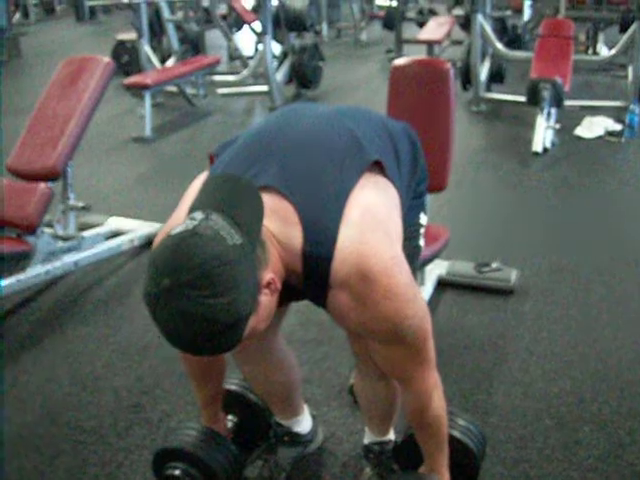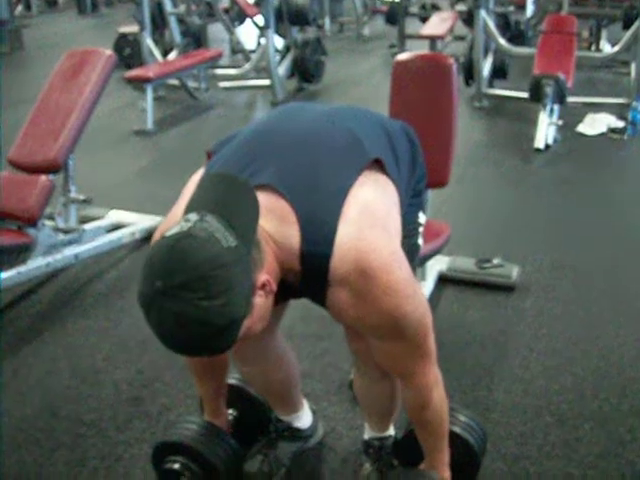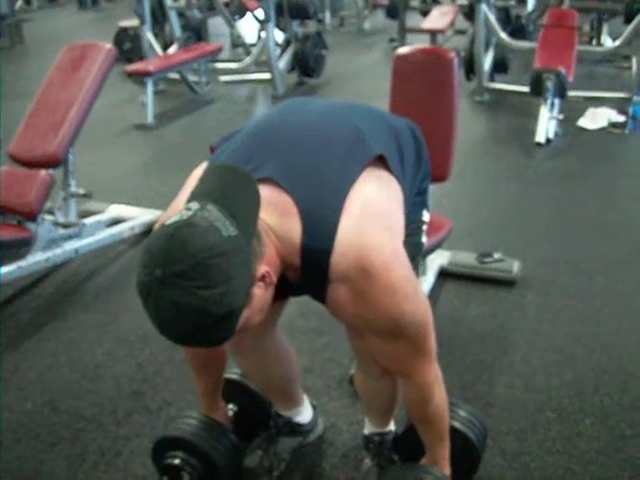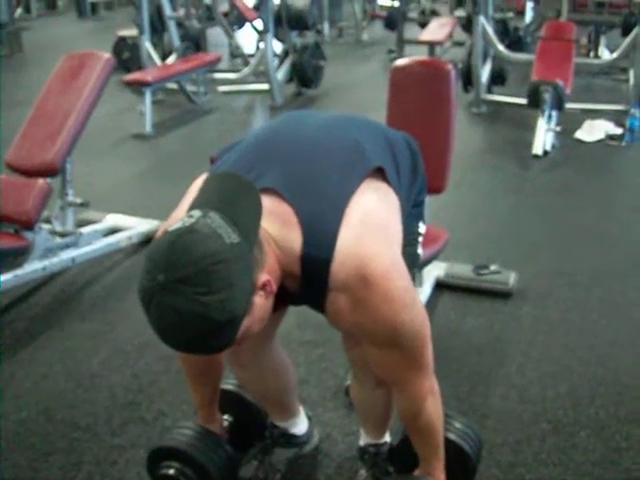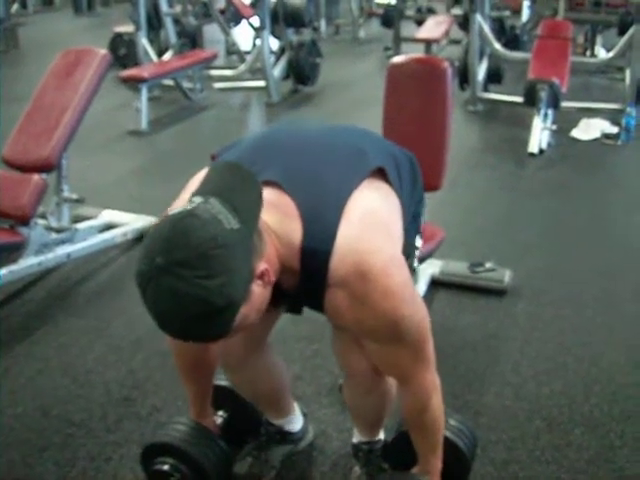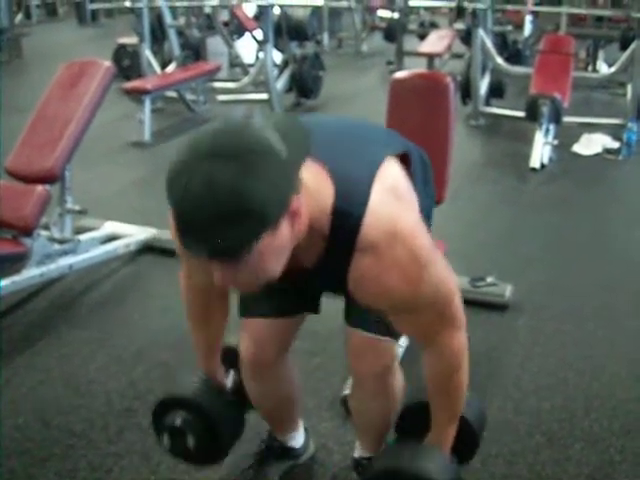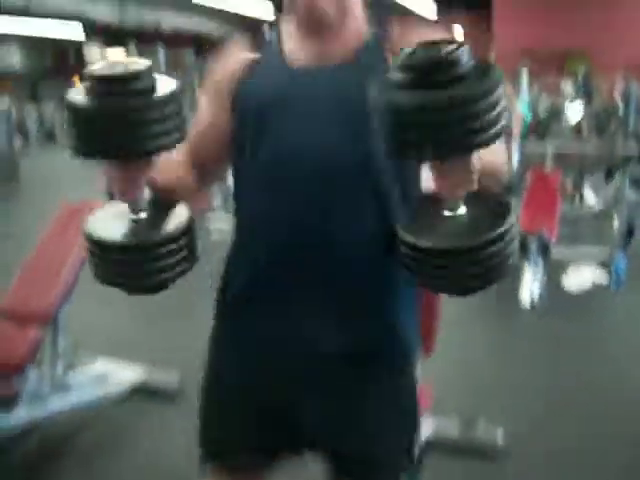
dt=0.7s
person 1, frame 1
left shoulder: (364, 274)
right shoulder: (179, 246)
left elbow: (418, 378)
right elbow: (199, 339)
right wrist: (211, 420)
left knee: (371, 347)
right knee: (249, 338)
left ankle: (380, 448)
right ankle: (295, 430)
person 1, frame 2
left shoulder: (362, 269)
right shoulder: (174, 243)
left elbow: (419, 373)
right elbow: (200, 333)
right wrist: (214, 415)
left knee: (369, 343)
right knee: (245, 336)
left ankle: (380, 444)
right ankle: (296, 426)
person 1, frame 3
left shoulder: (364, 266)
right shoulder: (179, 236)
left elbow: (419, 372)
right elbow: (200, 328)
left wrist: (438, 464)
right wrist: (212, 409)
left knee: (373, 344)
right knee: (246, 334)
left ankle: (381, 439)
right ankle: (296, 419)
person 1, frame 4
left shoulder: (363, 273)
right shoulder: (178, 242)
left elbow: (414, 383)
right elbow: (195, 334)
right wrist: (207, 419)
left knee: (370, 355)
right knee: (244, 347)
left ankle: (376, 448)
right ankle: (291, 431)
person 1, frame 5
left shoulder: (362, 269)
right shoulder: (184, 234)
left elbow: (418, 377)
right elbow: (191, 335)
right wrist: (200, 416)
left knee: (361, 361)
right knee: (233, 349)
left ankle: (369, 445)
right ankle: (286, 428)
person 1, frame 6
left shoulder: (387, 238)
right shoulder: (201, 204)
left elbow: (446, 337)
right elbow: (202, 297)
left wrist: (439, 449)
right wrist: (211, 376)
left hip: (371, 239)
left knee: (371, 358)
right knee: (257, 354)
right ankle: (289, 443)
person 1, frame 7
right shoulder: (241, 70)
right elbow: (195, 169)
left wrist: (465, 162)
right wrist: (147, 172)
left hip: (367, 335)
right hip: (252, 324)
